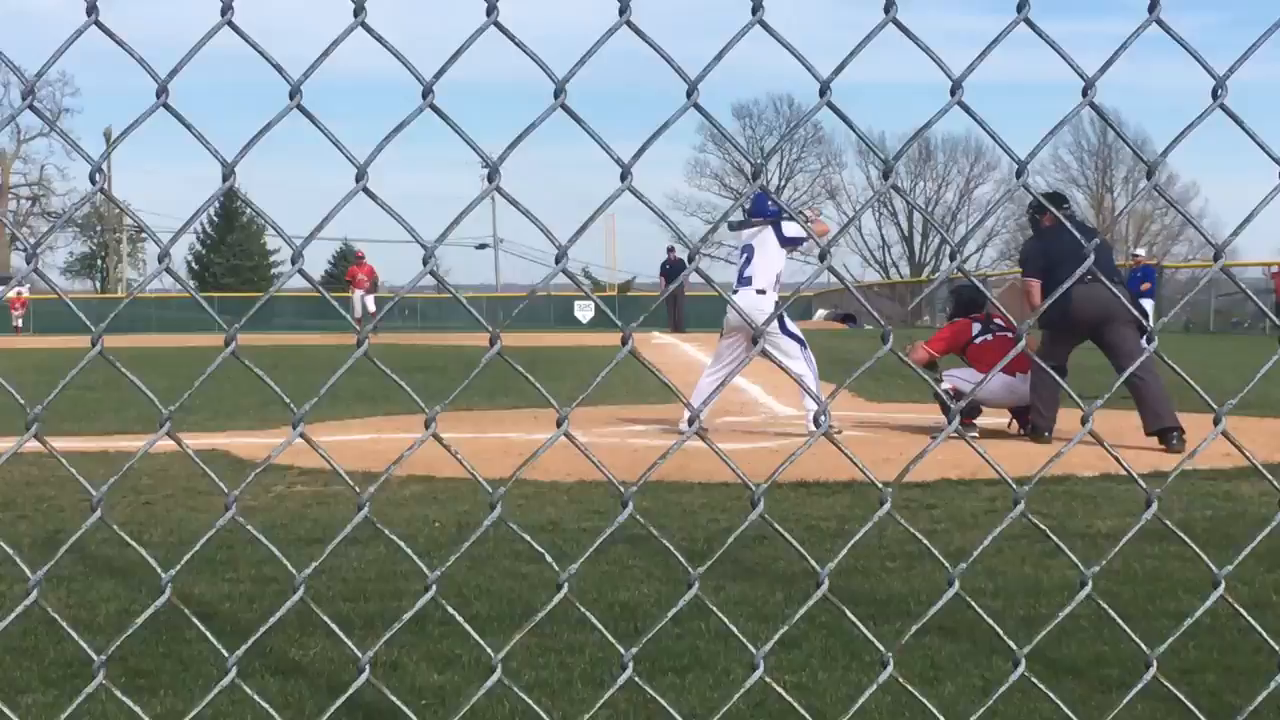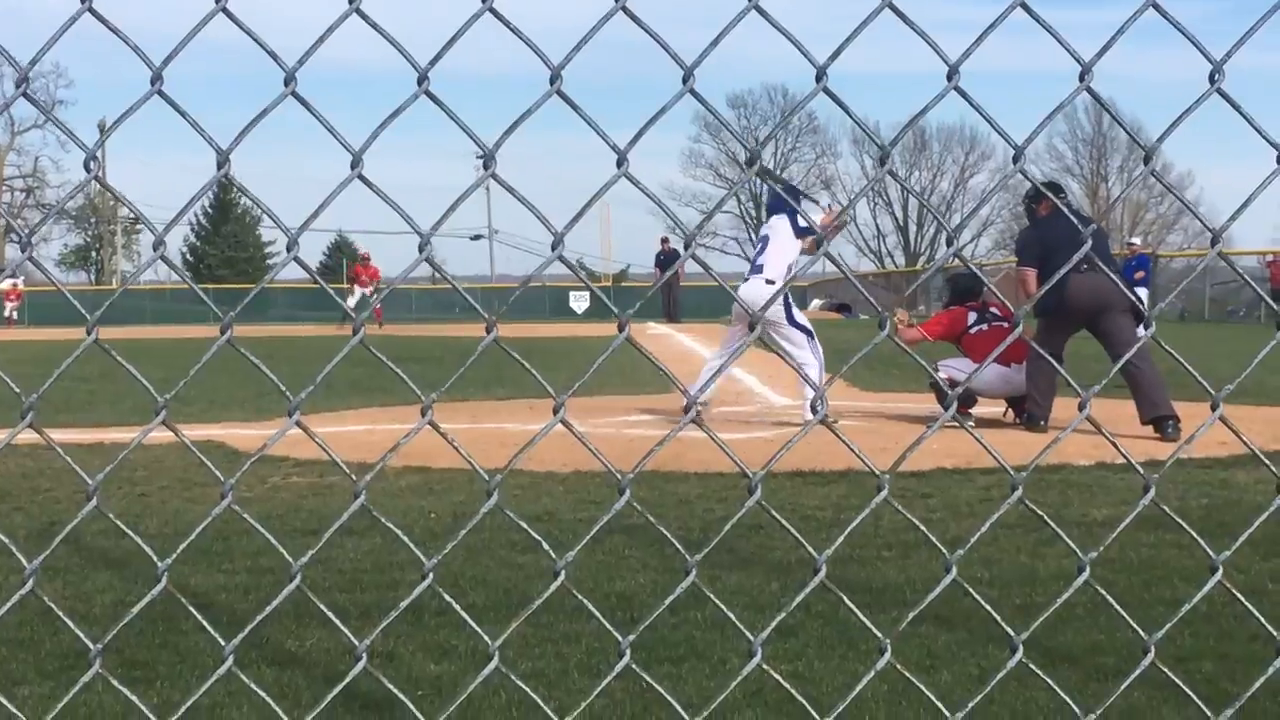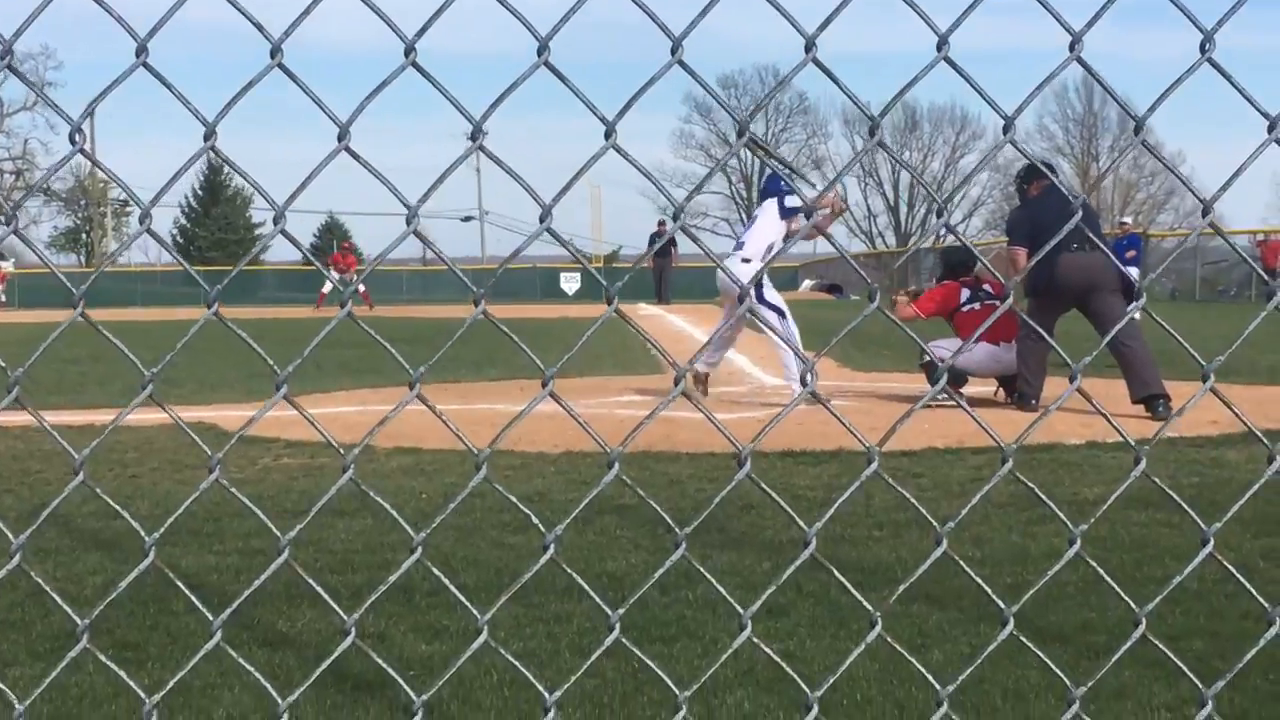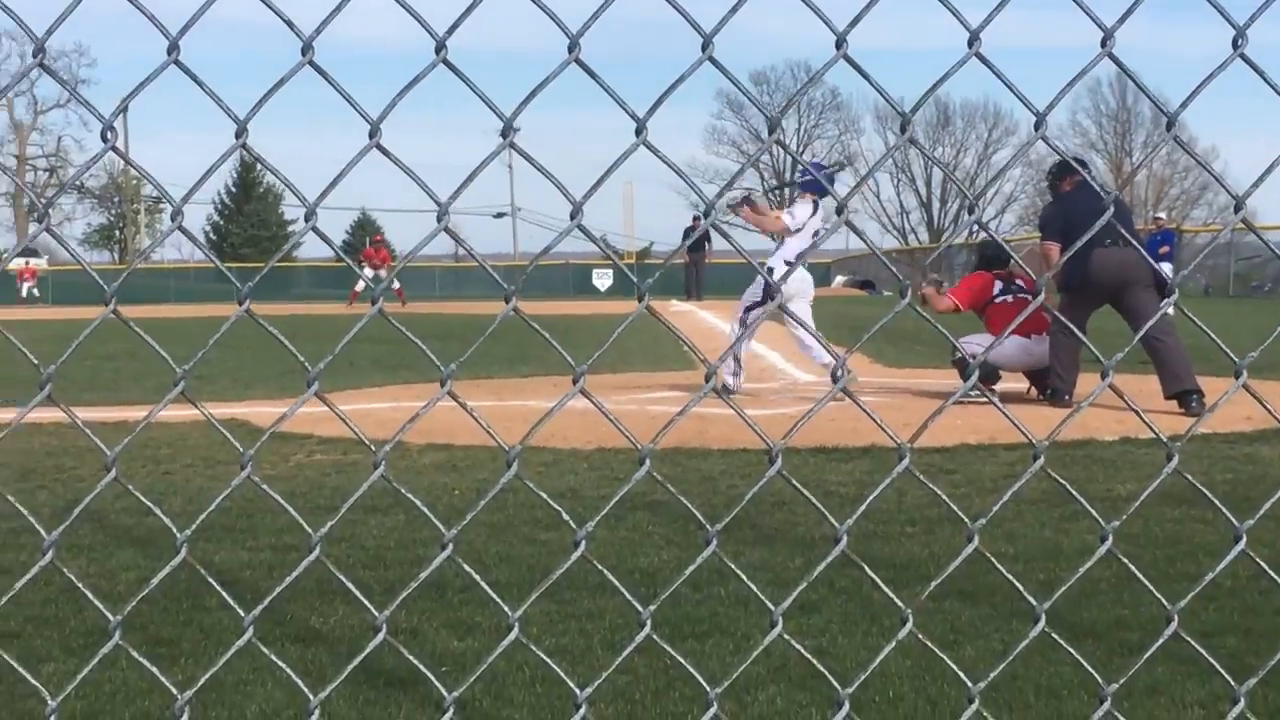
dt=0.5s
person 1, frame 1
left shoulder: (1037, 243)
right shoulder: (1093, 234)
left elbow: (1032, 286)
left wrist: (1044, 316)
left hip: (1073, 301)
right hip: (1114, 298)
left knee: (1048, 363)
right knee: (1137, 364)
left ankle: (1040, 428)
right ankle: (1169, 432)
person 1, frame 2
left shoulder: (1033, 232)
right shoulder: (1089, 223)
left elbow: (1027, 277)
left wrist: (1039, 304)
left hip: (1069, 290)
right hip: (1109, 287)
left knee: (1043, 352)
right knee: (1133, 353)
left ankle: (1036, 417)
right ankle: (1165, 420)
person 1, frame 3
left shoulder: (1024, 212)
right shoulder: (1082, 204)
left elbow: (1018, 256)
left wrist: (1030, 284)
left hip: (1059, 269)
right hip: (1101, 266)
left knee: (1032, 331)
right knee: (1124, 332)
left ankle: (1027, 396)
right ankle: (1155, 399)
person 1, frame 4
left shoulder: (1057, 207)
right shoulder: (1115, 200)
left elbow: (1051, 251)
left wrist: (1062, 280)
left hip: (1092, 265)
right hip: (1133, 262)
left knee: (1065, 326)
right knee: (1158, 328)
left ankle: (1060, 392)
right ankle: (1189, 395)
person 2, frame 1
left shoulder: (744, 233)
right shoulder: (775, 228)
right elbow: (823, 229)
left wrist: (801, 228)
right wrist: (814, 219)
left hip: (736, 306)
right hip: (762, 305)
left knee: (718, 366)
right knee: (803, 361)
left ankle: (690, 419)
right ankle: (816, 420)
person 2, frame 2
left shoulder: (770, 227)
right shoulder: (788, 221)
left elbow: (812, 246)
right elbow: (833, 219)
left wrist: (833, 228)
right wrist: (833, 220)
left hip: (745, 293)
right hip: (770, 294)
left knee: (726, 352)
right knee: (808, 351)
left ankle: (693, 402)
right ankle: (815, 410)
person 2, frame 3
left shoulder: (766, 209)
right shoulder: (785, 205)
left elbow: (810, 230)
right elbow: (824, 200)
left wrist: (833, 214)
right wrist: (833, 205)
left hip: (726, 271)
right hip: (747, 273)
left knee: (732, 322)
right knee: (783, 330)
left ankle: (703, 367)
right ankle: (803, 388)
person 2, frame 4
left shoulder: (807, 206)
right shoulder: (811, 207)
left elbow: (771, 227)
right elbow: (776, 219)
left wrist: (743, 212)
right wrist: (752, 206)
left hip: (777, 275)
right hip: (801, 279)
left knee: (745, 324)
right knee: (805, 332)
left ankle: (731, 382)
right ankle: (835, 369)
person 3, frame 1
left shoulder: (956, 327)
right shoulder: (1002, 320)
left elbow: (917, 358)
left wrist: (916, 348)
left hip: (999, 387)
right hip: (1031, 388)
left knee: (945, 380)
left ankle: (965, 424)
right ankle: (1028, 421)
person 3, frame 2
left shoulder: (953, 315)
right shoulder: (998, 308)
left elbow: (908, 338)
left wrist: (901, 328)
left knee: (941, 370)
left ankle: (961, 414)
right ankle: (1023, 410)
person 3, frame 3
left shoulder: (945, 290)
right shoulder: (993, 284)
left elbow: (903, 315)
left wrist: (901, 301)
left hip: (985, 357)
right hip: (1016, 357)
left knee: (931, 351)
left ankle: (950, 392)
right ankle: (1016, 390)
person 3, frame 4
left shoulder: (977, 280)
right shoulder: (1024, 280)
left elbow: (942, 306)
left wrist: (929, 292)
left hip: (1018, 348)
right hip: (1047, 348)
left knee: (962, 347)
left ankle: (982, 388)
right ankle: (1049, 388)
